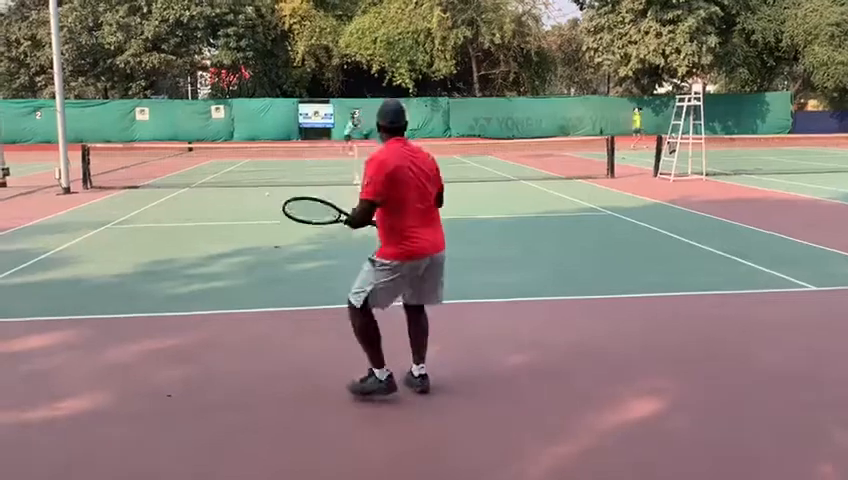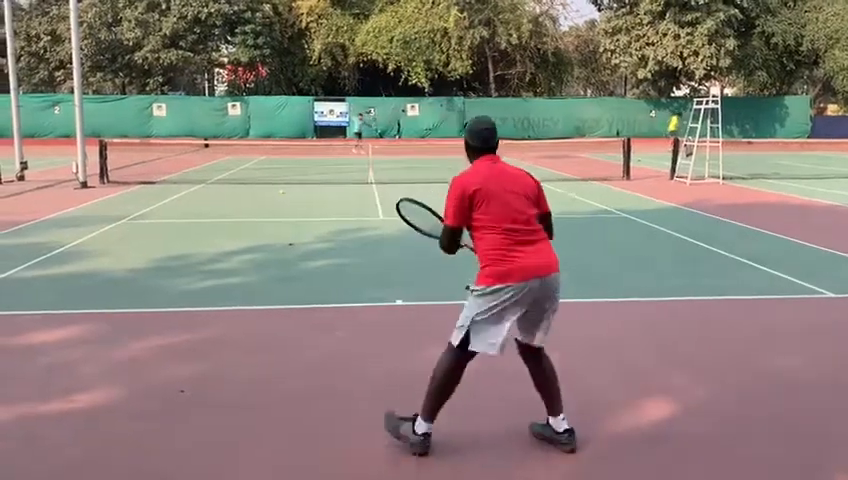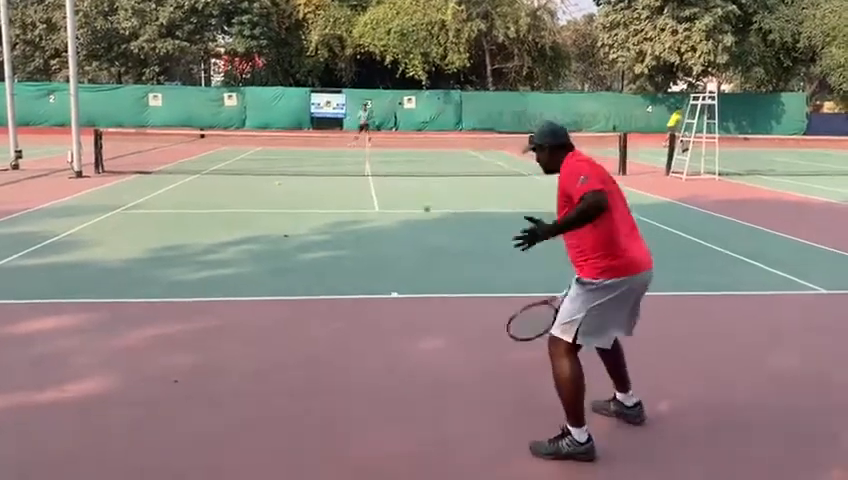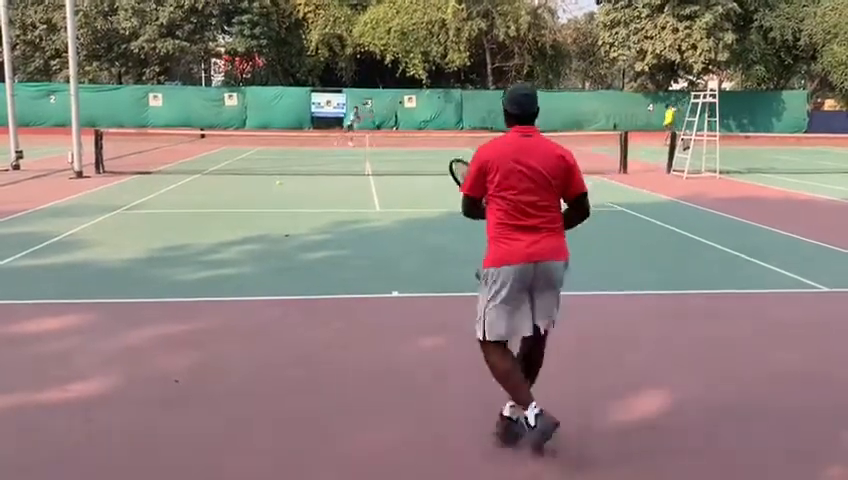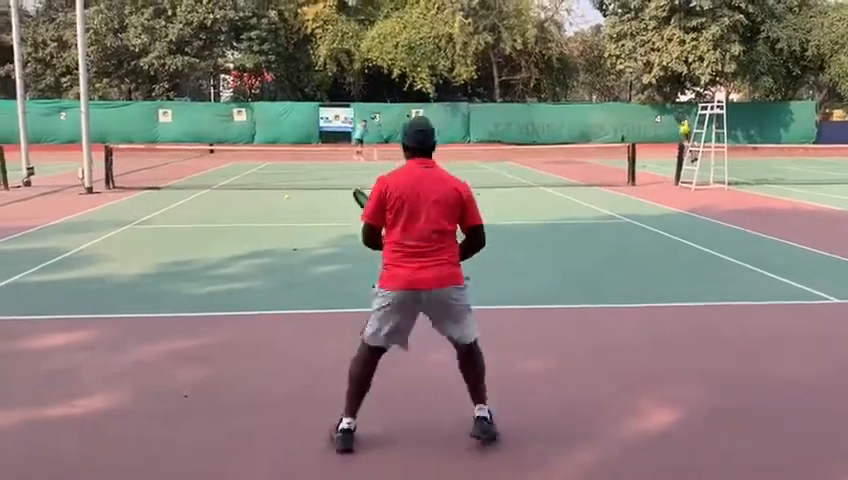
dt=1s
person 1, frame 1
left shoulder: (378, 161)
right shoulder: (426, 157)
left elbow: (363, 215)
left wrist: (354, 220)
left hip: (398, 253)
right hip: (434, 248)
left knee: (358, 306)
right knee: (415, 306)
left ankle: (379, 374)
right ankle: (419, 373)
person 1, frame 2
left shoulder: (464, 183)
right shoulder: (526, 178)
left elbow: (449, 243)
left wrist: (462, 241)
left hip: (502, 280)
right hip: (547, 272)
left knee: (458, 353)
right knee: (531, 348)
left ankle: (420, 429)
right ankle: (561, 427)
person 1, frame 3
left shoulder: (575, 168)
right shoulder: (586, 167)
left elbow: (596, 203)
left wrist: (550, 229)
left hip: (609, 272)
right hip: (637, 267)
left knee: (561, 346)
right knee: (601, 332)
left ankle: (578, 438)
right ankle: (627, 401)
person 1, frame 4
left shoulder: (487, 153)
right shoulder: (561, 155)
left elbow: (470, 209)
right elbow: (581, 211)
left hip: (506, 261)
right hip: (552, 258)
left knee: (493, 344)
right knee: (535, 335)
left ankle: (533, 414)
right ankle: (514, 412)
person 1, frame 5
left shoulder: (387, 184)
right shoulder: (458, 186)
left elbow: (370, 239)
right elbow: (477, 240)
left hip: (399, 285)
right hip: (447, 284)
left knee: (370, 349)
right knee: (468, 344)
left ankle: (346, 427)
right ankle: (483, 415)
